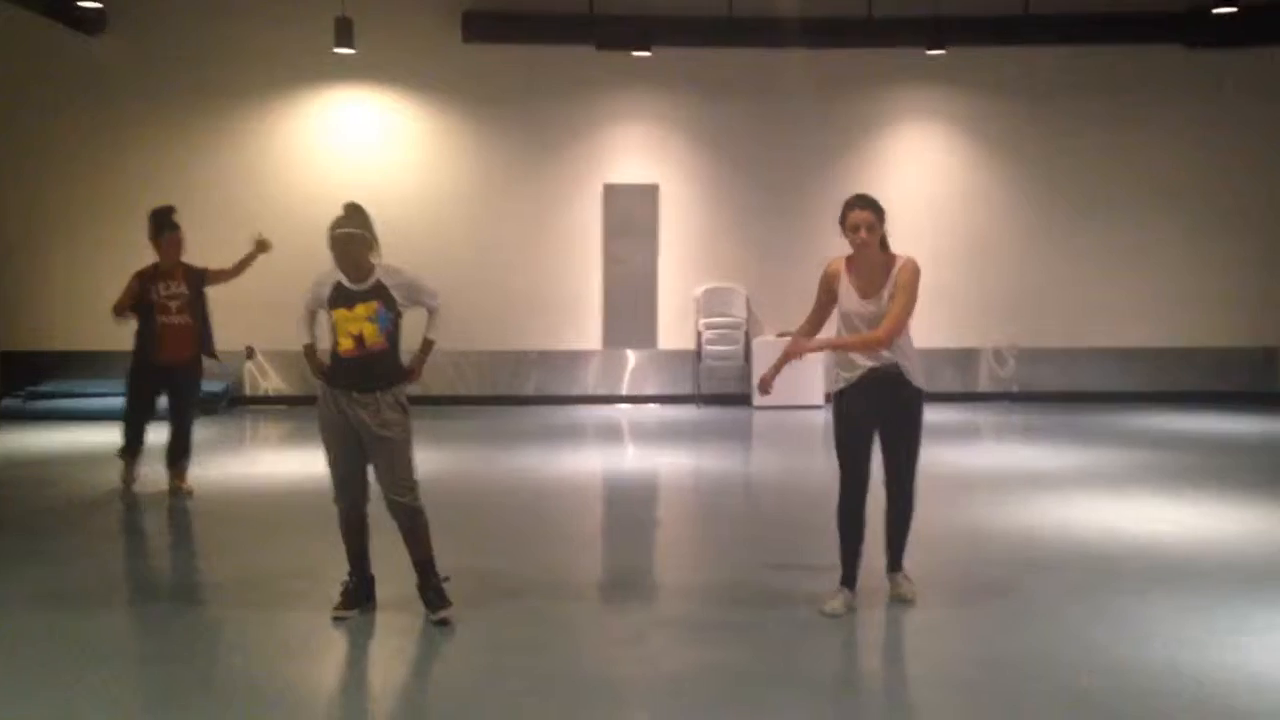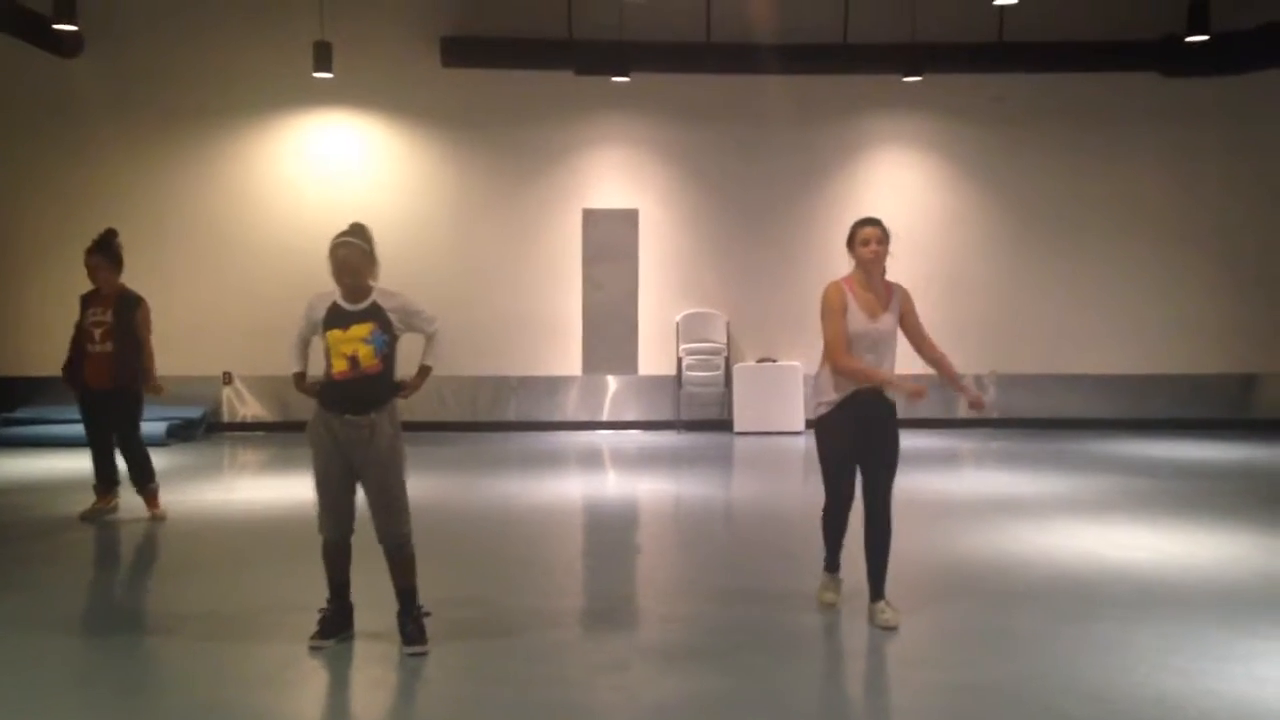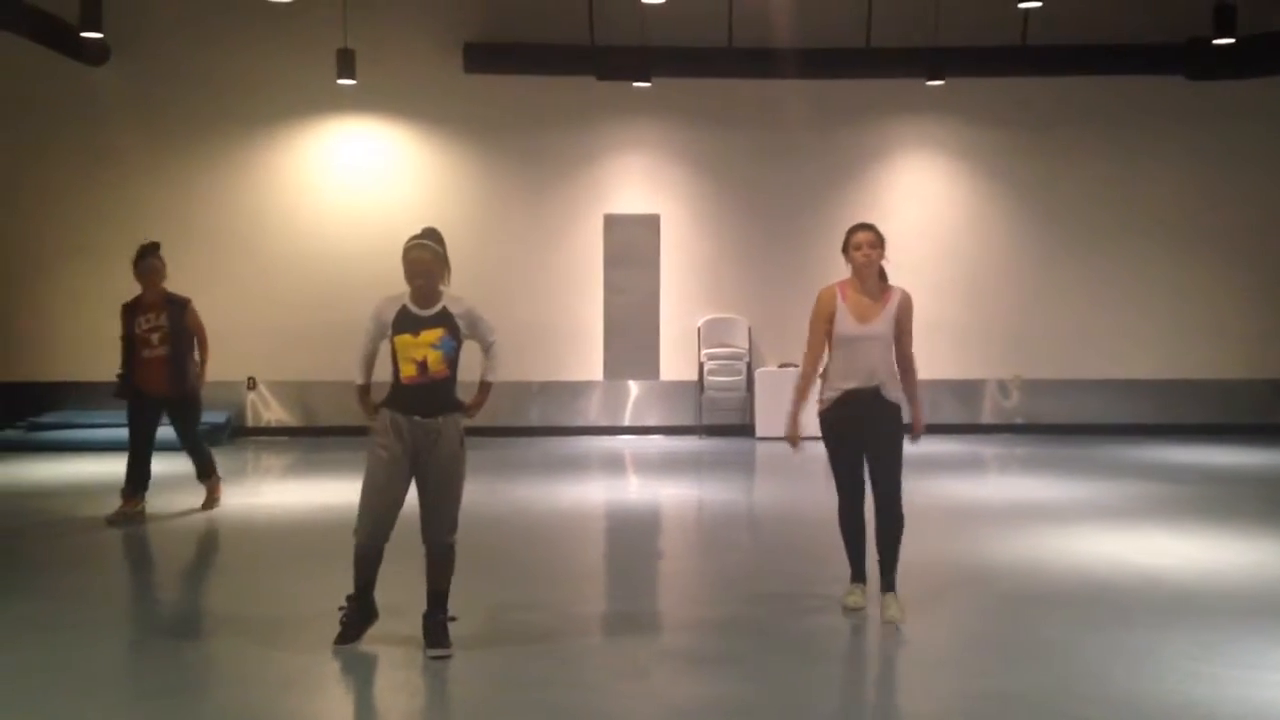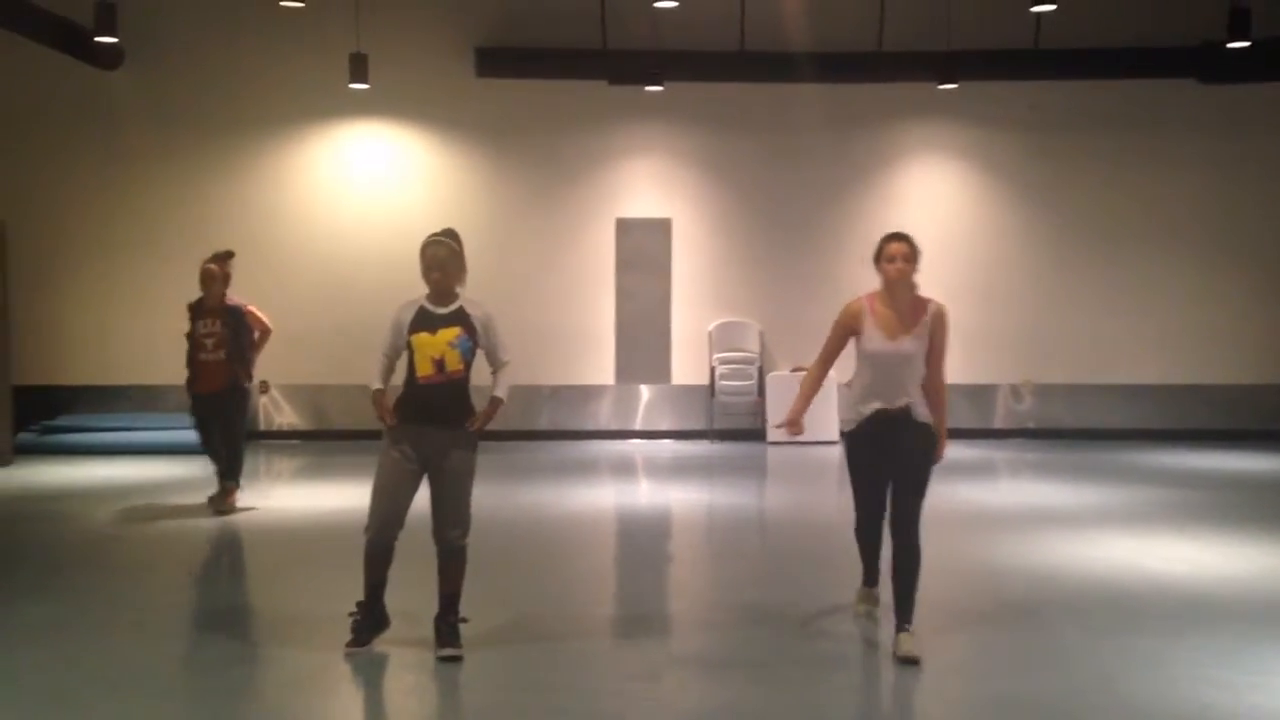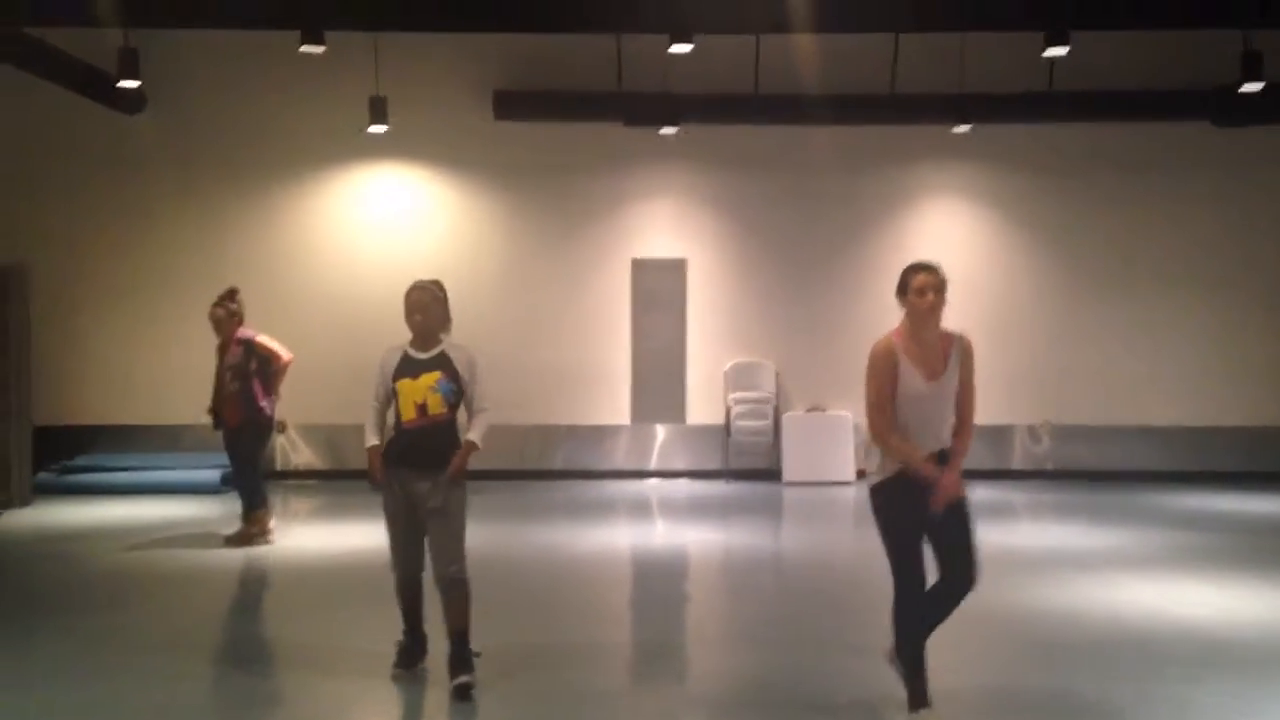
dt=0.7s
person 1, frame 1
left shoulder: (397, 281)
right shoulder: (324, 286)
left elbow: (435, 305)
right elbow: (307, 315)
left wrist: (422, 355)
right wrist: (312, 357)
left hip: (384, 400)
right hip: (336, 401)
left knee: (402, 494)
right knee: (348, 498)
left ankle: (430, 583)
right ankle: (359, 584)
person 1, frame 2
left shoulder: (394, 306)
right shoulder: (320, 307)
left elbow: (432, 330)
right elbow: (302, 341)
left wrist: (420, 376)
right wrist: (300, 378)
left hip: (378, 424)
right hip: (330, 424)
left knee: (392, 524)
right knee: (333, 525)
left ankle: (410, 615)
right ankle: (338, 612)
person 1, frame 3
left shoulder: (462, 312)
right shoulder: (387, 310)
left elbow: (490, 344)
right elbow: (368, 350)
left wrist: (482, 394)
right wrist: (364, 395)
left hip: (443, 429)
right hip: (394, 425)
left knee: (440, 531)
right knee: (371, 523)
left ankle: (436, 620)
right ankle: (360, 607)
person 1, frame 4
left shoulder: (477, 316)
right shoulder: (407, 313)
left elbow: (501, 365)
right elbow: (386, 359)
left wrist: (492, 406)
right wrist: (379, 396)
left hip: (456, 434)
right hip: (407, 431)
left knee: (452, 531)
right knee: (381, 523)
left ankle: (448, 623)
right ankle: (371, 612)
person 1, frame 5
left shoulder: (460, 357)
right shoulder: (392, 358)
left elbow: (478, 411)
right elbow: (377, 408)
left wrist: (466, 450)
right wrist: (374, 450)
left hip: (443, 474)
right hip: (399, 473)
left knee: (450, 566)
right knee: (405, 566)
left ankle: (460, 658)
right ankle: (413, 641)
person 2, frame 1
left shoulder: (906, 269)
right shoulder: (834, 272)
left elbow: (886, 334)
right elbow: (812, 324)
left wrist: (822, 345)
right wrist: (775, 368)
left hip: (901, 385)
right hip: (854, 387)
left knee: (901, 486)
right knee: (853, 488)
left ankle: (896, 570)
right ankle: (847, 584)
person 2, frame 2
left shoulder: (899, 295)
right shoulder: (836, 293)
left elbow: (925, 347)
right elbow: (840, 361)
left wrist: (963, 388)
right wrist: (897, 382)
left hip: (880, 407)
right hip: (837, 407)
left knee: (879, 504)
right knee: (839, 500)
left ankle: (878, 597)
right ankle: (831, 572)
person 2, frame 3
left shoulder: (900, 300)
right shoulder: (829, 298)
left elbow: (904, 359)
right elbow: (812, 360)
left wrist: (915, 411)
right wrist: (795, 414)
left hip: (884, 406)
right hip: (840, 407)
left knee: (889, 498)
right knee: (849, 498)
left ankle: (889, 590)
right ankle: (857, 580)
person 2, frame 4
left shoulder: (934, 314)
right shoulder: (857, 312)
left elbow: (934, 379)
right elbow: (822, 365)
left wrist: (941, 433)
right wrist: (798, 410)
left hip: (912, 427)
right hip: (865, 426)
left knee: (906, 526)
right knee: (869, 518)
left ankle: (904, 627)
right ankle: (869, 582)
person 2, frame 5
left shoulder: (961, 348)
right shoulder: (886, 350)
left elbow: (964, 424)
right elbow: (881, 429)
left wrist: (950, 477)
right wrist: (933, 475)
left hip: (943, 472)
right hip: (896, 479)
left knee: (961, 577)
right knee: (909, 585)
left ankle: (904, 650)
person 3, frame 1
left shoulder: (196, 276)
right shoulder: (143, 277)
left elbow: (232, 273)
right elbow: (119, 310)
left wrist: (254, 252)
right wrist: (129, 301)
left hip: (187, 362)
right hip: (150, 362)
left knee: (183, 420)
right knee: (137, 413)
left ankle: (178, 474)
right ankle: (130, 459)
person 3, frame 2
left shoulder: (134, 303)
right shoulder: (87, 301)
left elbow: (144, 344)
right elbow: (79, 337)
left wrist: (150, 378)
right wrist: (69, 368)
left hip: (123, 387)
right hip: (91, 387)
left knee: (130, 441)
right knee: (99, 443)
left ankle: (151, 498)
right ankle: (107, 495)
person 3, frame 3
left shoulder: (181, 305)
right shoulder: (129, 310)
left elbow: (201, 336)
right elbow: (127, 346)
left wrist: (202, 369)
right wrist: (126, 377)
left hip: (179, 388)
right hip: (143, 390)
left knee: (191, 439)
right knee: (139, 445)
left ankle: (212, 483)
right ankle: (133, 501)
person 3, frame 4
left shoulder: (238, 310)
right shoulder: (194, 310)
left elbow: (266, 329)
left wrist: (250, 358)
right wrist: (192, 373)
left hip: (232, 386)
right hip: (203, 387)
left knee: (232, 438)
right knee: (208, 439)
left ankle: (230, 489)
right ankle: (226, 484)
person 3, frame 5
left shoulder: (251, 341)
right shoulder: (224, 347)
left elbow: (285, 358)
left wrist: (272, 390)
right wrist: (217, 411)
left hip: (255, 418)
right hip: (232, 420)
left knee: (250, 468)
right knee: (240, 474)
left ankle: (263, 518)
right ankle: (250, 524)
